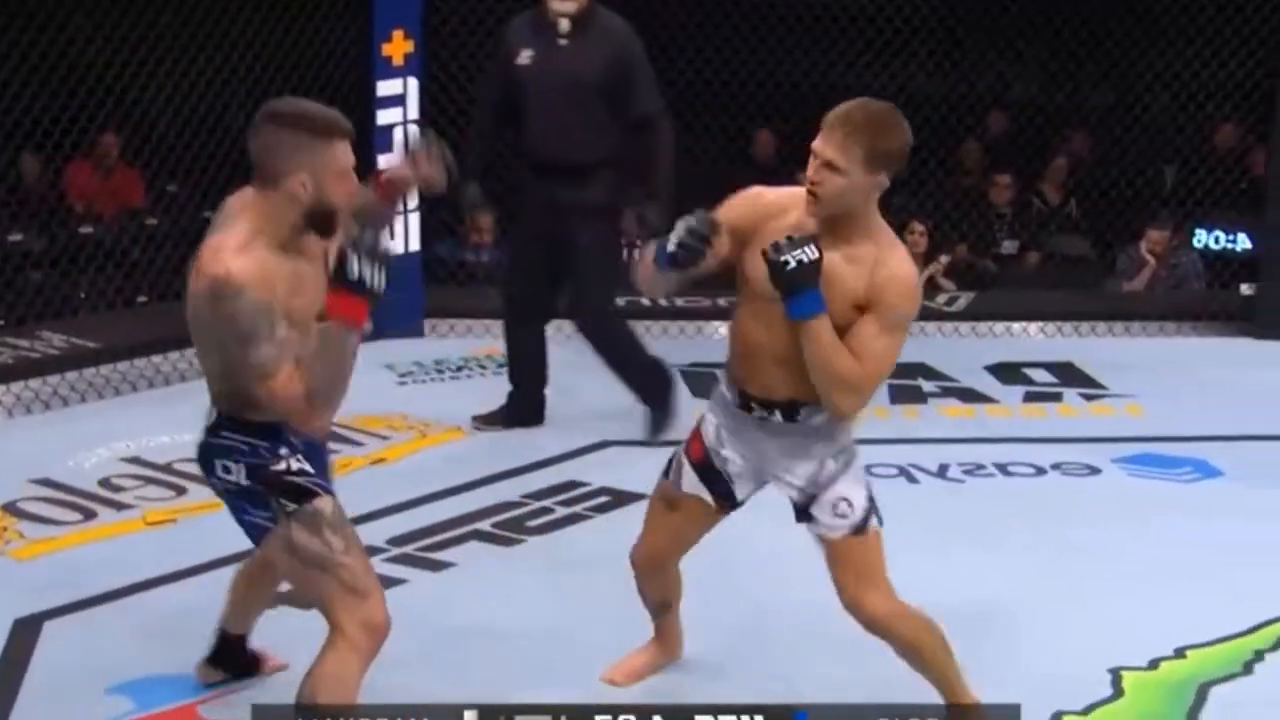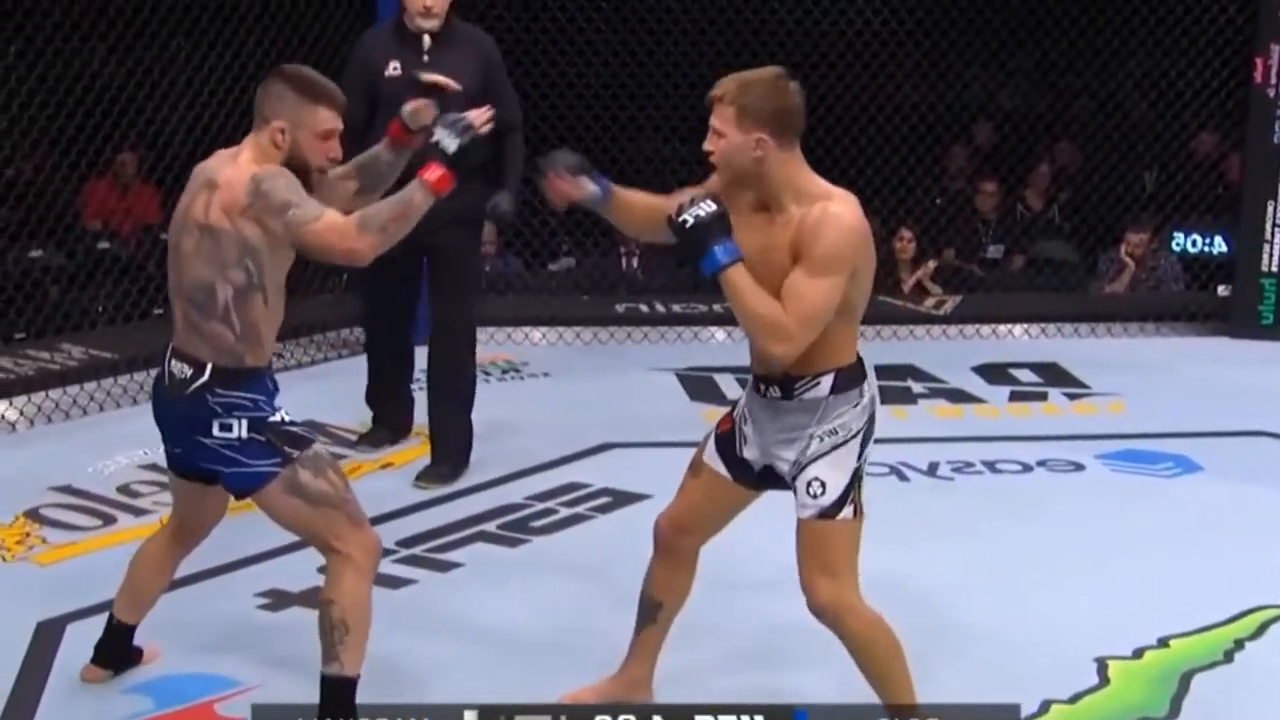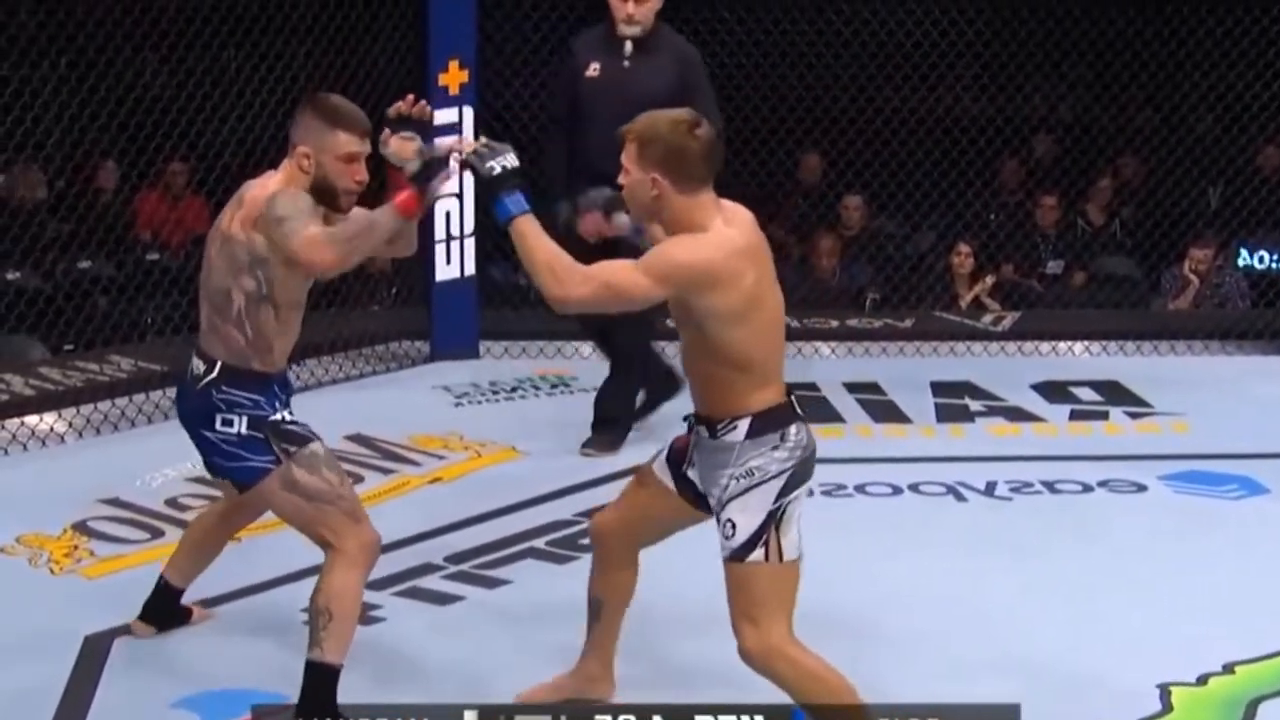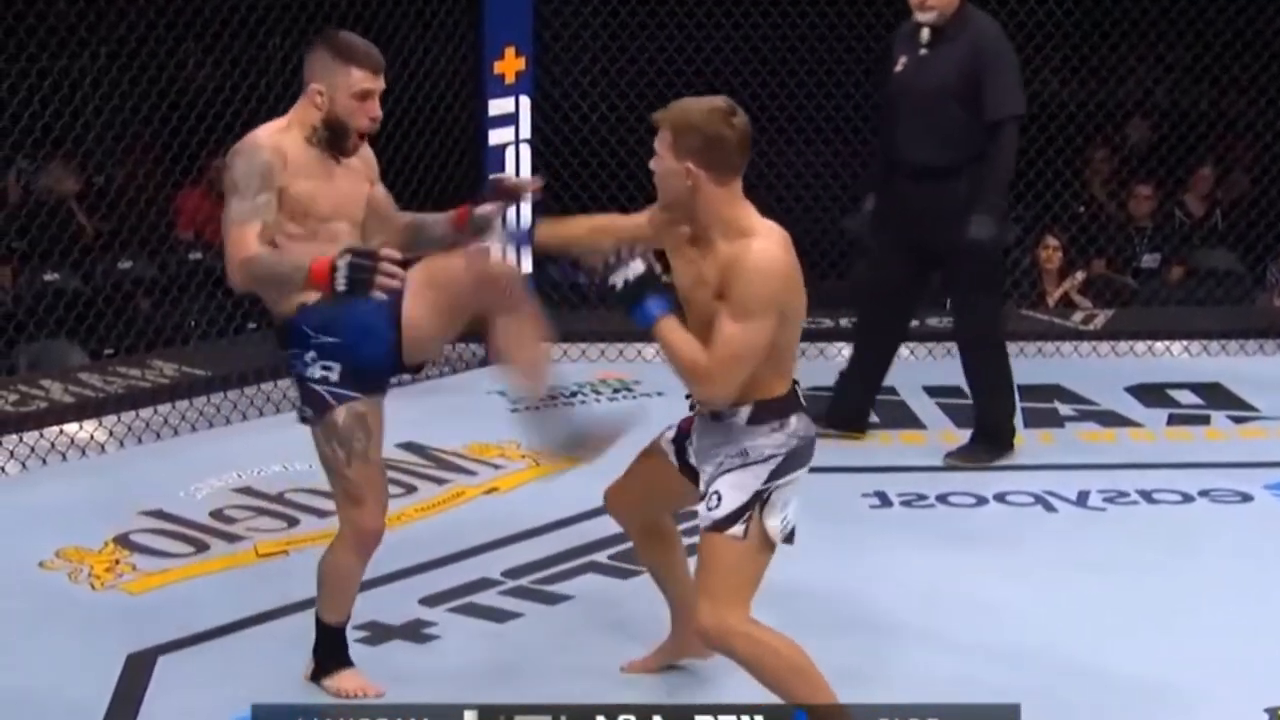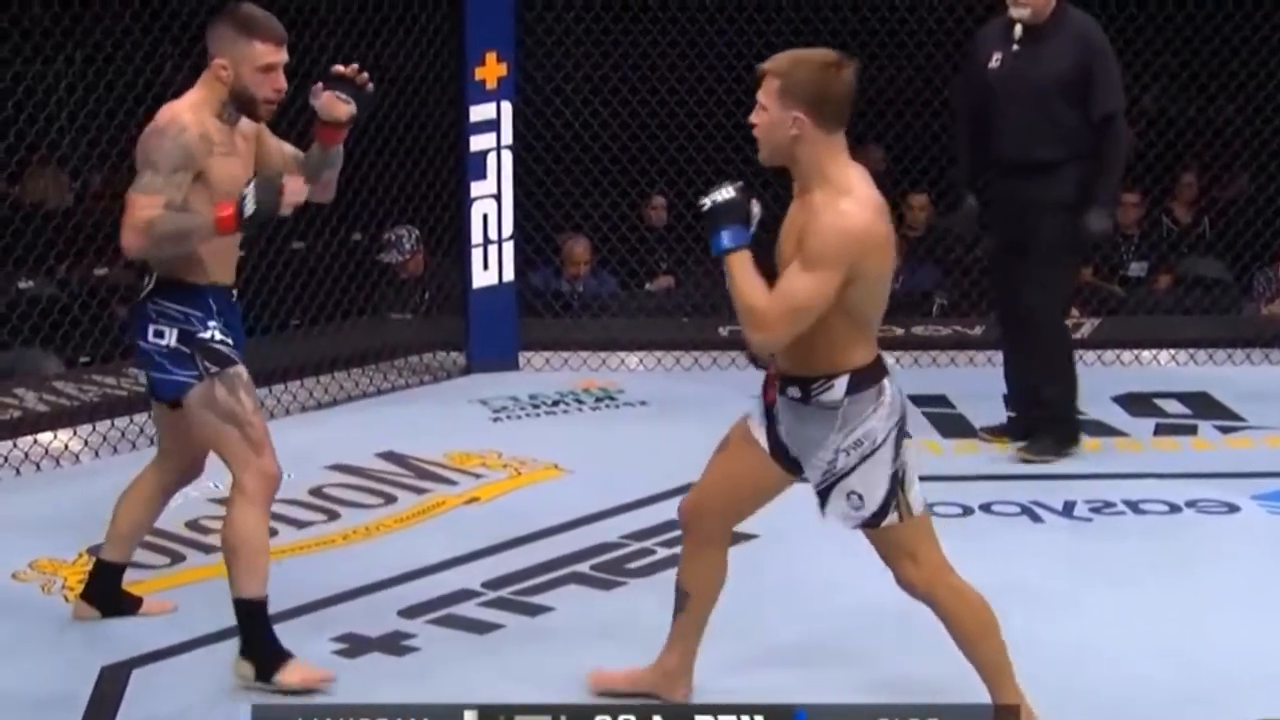
dt=1s
person 1, frame 1
left shoulder: (262, 203)
right shoulder: (234, 278)
left elbow: (348, 236)
right elbow: (311, 416)
left wrist: (391, 187)
right wrist: (350, 303)
left hip: (287, 432)
right hip: (260, 453)
left knee: (290, 551)
right knee: (362, 620)
left ankle: (228, 655)
person 1, frame 2
left shoulder: (224, 169)
right shoulder: (259, 186)
left elbow: (349, 188)
right elbow: (354, 243)
left wrist: (406, 134)
right wrist: (438, 173)
left hip: (184, 389)
right hip: (230, 401)
left knee: (188, 525)
right knee: (355, 548)
left ankle: (110, 651)
person 1, frame 3
left shoulder: (302, 198)
right shoulder: (279, 203)
left elbow: (395, 242)
right elbow: (322, 257)
left wrist: (408, 170)
right wrist: (413, 194)
left hip: (223, 389)
right hip: (241, 402)
left knee: (243, 504)
right knee: (356, 544)
left ankle: (158, 610)
person 1, frame 4
left shoulder: (357, 155)
right shoulder: (260, 154)
left elbow: (402, 237)
right elbow: (243, 267)
left wrist: (476, 216)
right wrist: (336, 271)
left hip: (384, 316)
right hip: (326, 342)
left knee: (485, 274)
right knee: (365, 519)
right ankle: (327, 659)
person 1, frame 5
left shoulder: (245, 124)
right shoulder: (179, 129)
left elbow: (317, 188)
right elbow: (137, 236)
left wrist: (334, 126)
right wrist: (238, 212)
left hip: (204, 314)
right hip: (183, 318)
left knee: (177, 464)
right knee: (258, 472)
left ankle: (101, 589)
right ankle: (260, 651)
person 2, frame 1
left shoulder: (893, 275)
right shoulder: (761, 208)
left elbow: (846, 400)
right elbow: (651, 281)
left wrist: (804, 300)
right wrist: (675, 256)
left hip: (818, 438)
right hip: (734, 420)
left knee: (874, 607)
right knee: (649, 556)
left ankle: (963, 703)
right ankle: (667, 640)
person 2, frame 2
left shoulder: (836, 222)
right shoulder: (738, 189)
left elbow: (783, 339)
right elbow: (658, 218)
left wrist: (720, 253)
right wrist: (594, 192)
left hip: (827, 413)
right hip: (761, 404)
left knee: (830, 596)
right knee: (674, 532)
left ankle: (911, 713)
right ankle: (633, 680)
person 2, frame 3
left shoulder: (701, 256)
right shoulder: (727, 216)
left elbow: (570, 289)
left wrist: (509, 199)
left hip: (761, 450)
right hip: (716, 437)
left knee: (763, 642)
right knee: (611, 532)
person 2, frame 4
left shoulder: (759, 261)
right shoulder: (684, 217)
left elbow: (714, 384)
right elbow: (617, 232)
left wrist: (651, 307)
right wrist: (533, 232)
left hip: (763, 437)
right hip: (717, 422)
left knee: (721, 619)
right knee: (628, 505)
right ankle: (685, 634)
person 2, frame 5
left shoulder: (847, 218)
right shoulder: (817, 184)
left elbow: (769, 333)
left wrist: (731, 238)
left hip: (849, 411)
right hip: (792, 399)
left knee: (922, 572)
right knee: (699, 516)
person 3, frame 1
left shoulder: (615, 37)
left elbow: (649, 120)
right elbow: (492, 110)
left wrist: (653, 194)
right wrist: (476, 175)
left hip: (595, 190)
right hip: (539, 187)
left knee: (588, 305)
right knee: (521, 298)
left ankle: (655, 389)
right ankle: (525, 402)
person 3, frame 2
left shoulder: (477, 48)
right shoulder: (373, 48)
left elbow: (509, 125)
right elbow: (350, 129)
left wrist: (506, 188)
left hip: (458, 205)
left knee: (452, 326)
right knee: (385, 319)
left ankle: (451, 448)
right ankle: (390, 417)
person 3, frame 3
left shoulder: (680, 58)
right shoulder: (585, 49)
right elbow: (562, 128)
right wrist: (563, 196)
right hip: (589, 200)
left knee: (631, 315)
right knee: (591, 308)
left ankle: (613, 418)
right ankle: (661, 379)
person 3, frame 4
left shoulder: (984, 40)
right shoulder: (906, 39)
left elbow: (1005, 131)
left wrist: (987, 208)
right wrist: (877, 188)
left hip: (960, 202)
right hip: (907, 196)
left knee: (976, 318)
right knee: (880, 305)
left ankle: (994, 433)
right ankle: (848, 410)
person 3, frame 5
left shoulder: (1083, 37)
right shoulder: (990, 39)
left elbow: (1111, 126)
right elbow: (972, 119)
left wrist: (1102, 202)
right wrist: (970, 186)
left hip: (1062, 193)
right hip: (1006, 190)
left knee: (1042, 305)
right knee: (1011, 307)
left ankle: (1058, 427)
right ankle: (1028, 414)
